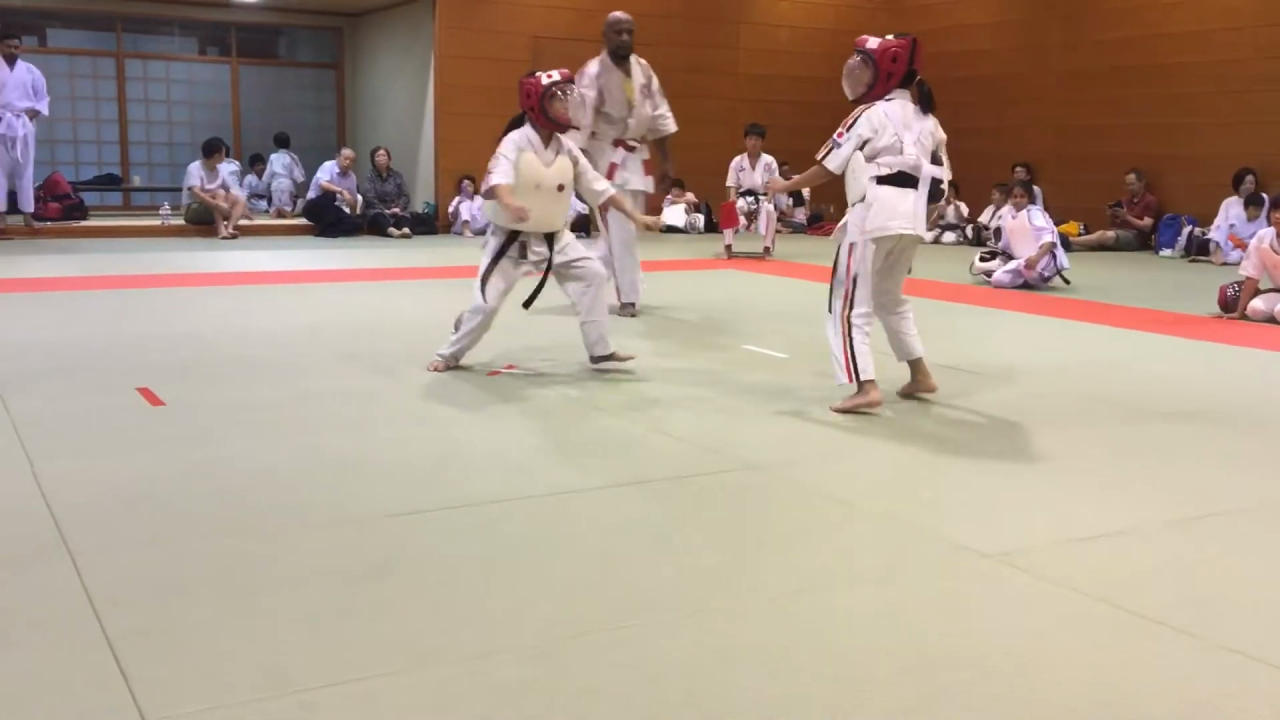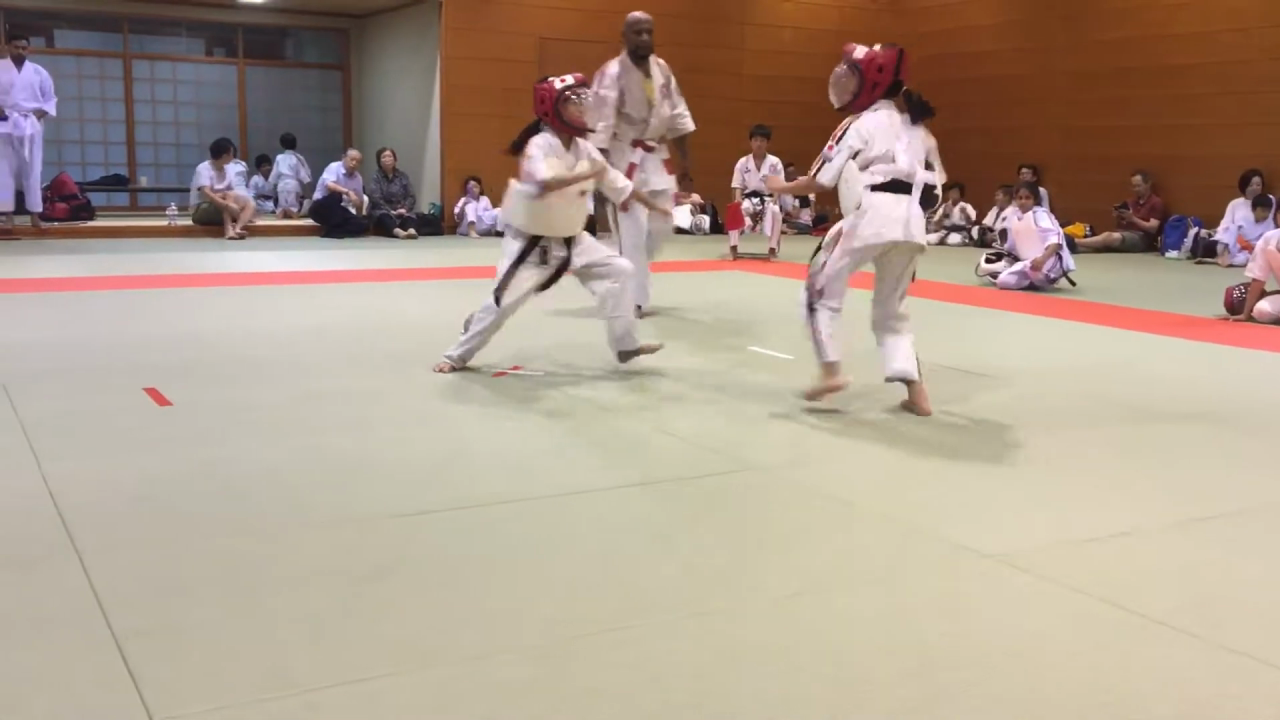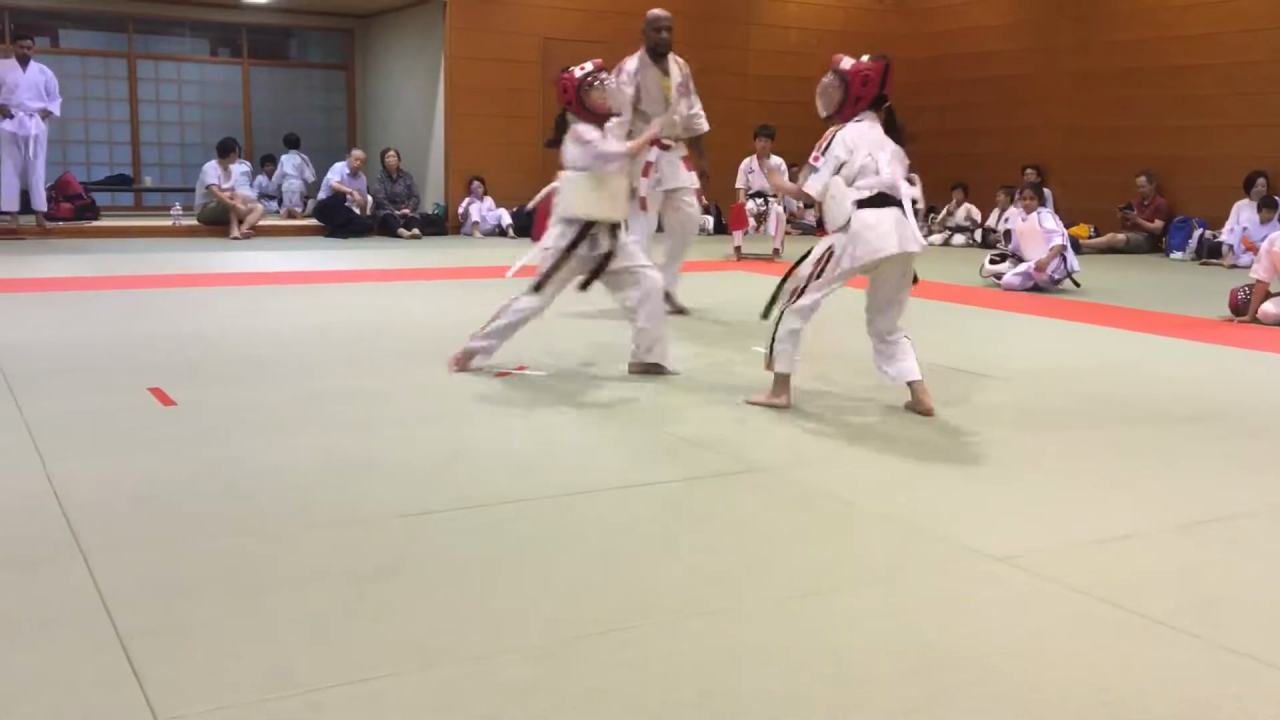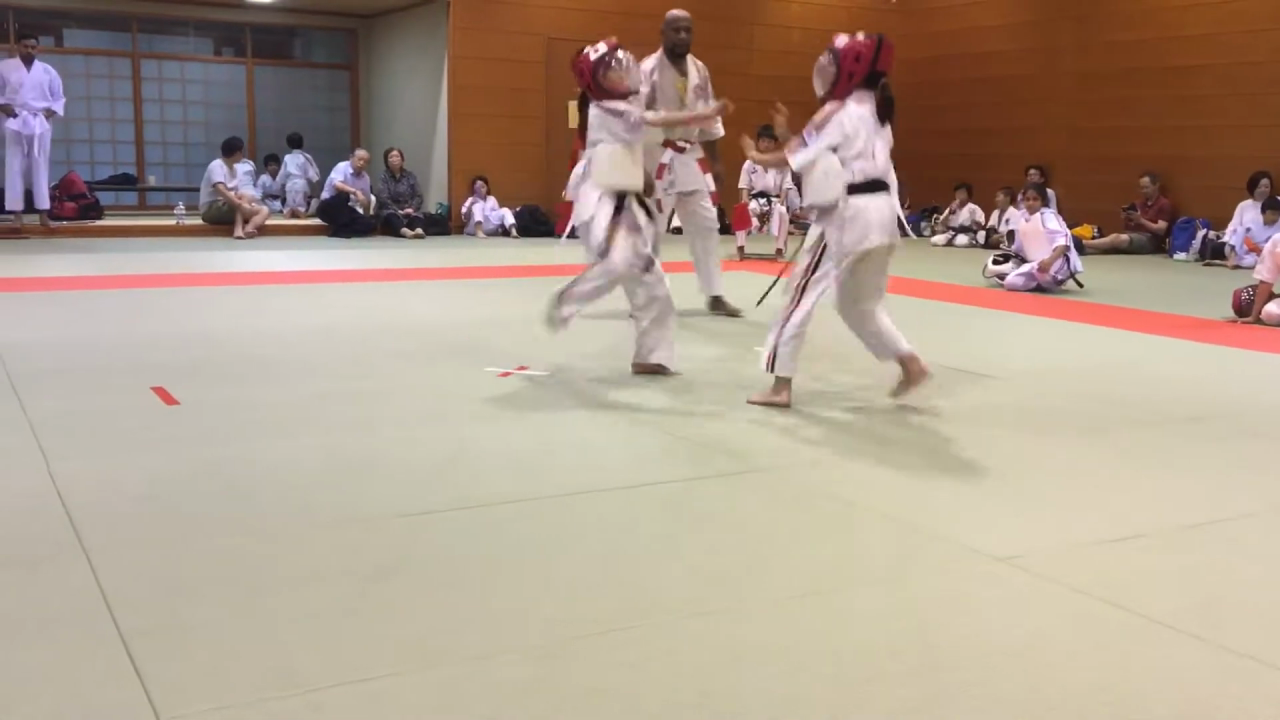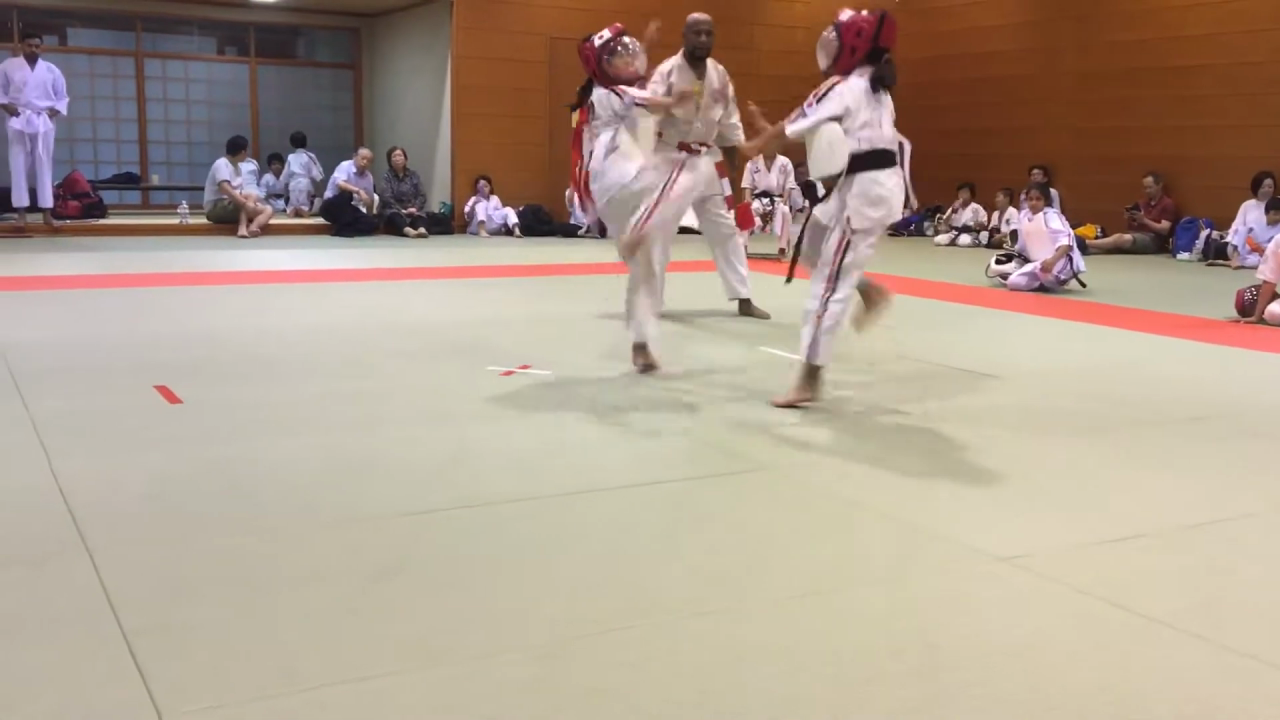
dt=0.1s
person 1, frame 1
left shoulder: (869, 114)
right shoulder: (926, 118)
left elbow: (828, 166)
right elbow: (941, 173)
left wrist: (787, 184)
left hip: (874, 210)
right hip: (911, 213)
left knee: (851, 305)
right knee: (890, 298)
left ankle: (866, 388)
right ankle: (919, 374)
person 1, frame 2
left shoulder: (856, 125)
right shoulder: (913, 126)
left elbow: (820, 181)
right elbow: (935, 178)
left wrist: (784, 186)
left hip: (870, 217)
right hip: (910, 219)
left knee: (823, 292)
right knee: (890, 312)
left ankle: (831, 370)
right ankle: (917, 393)
person 1, frame 3
left shoulder: (840, 135)
right shoulder: (888, 137)
left elbow: (808, 191)
left wrist: (778, 184)
left hip: (859, 231)
right hip: (901, 232)
left knee: (797, 303)
right knee: (885, 323)
left ankle: (781, 388)
right ankle: (918, 393)
person 1, frame 4
left shoulder: (837, 111)
right shoulder: (875, 113)
left elbow: (795, 163)
left wrist: (756, 156)
right wrist: (789, 148)
left hip: (853, 217)
right hip: (880, 214)
left knee: (800, 298)
right knee: (858, 306)
left ankle: (781, 386)
right ankle: (908, 362)
person 1, frame 5
left shoulder: (841, 87)
right shoulder: (875, 88)
left elbow: (790, 130)
right elbow: (809, 125)
left wrist: (752, 147)
right wrist: (771, 126)
left hip: (862, 190)
right hip: (882, 185)
left knee: (829, 288)
left ankle: (809, 381)
right ankle: (867, 289)
person 2, frame 1
left shoulder: (567, 149)
right shoulder: (516, 142)
left elbow: (598, 187)
right elbow: (496, 180)
left wrist: (635, 216)
right wrist: (508, 203)
left hip: (553, 239)
right hip: (510, 239)
left knee: (593, 275)
right knee: (485, 302)
left ankle: (600, 350)
right ankle: (449, 354)
person 2, frame 2
left shoulder: (584, 150)
right shoulder: (538, 146)
left elbow: (616, 183)
right elbow: (542, 181)
left wrist: (652, 204)
right wrist: (580, 176)
left hip: (570, 241)
right hip: (530, 244)
left knee: (617, 273)
right knee: (502, 302)
left ankle: (625, 345)
right ankle: (457, 354)
person 2, frame 3
left shoulder: (601, 136)
right shoulder: (582, 135)
right elbow: (620, 155)
right wrist: (650, 136)
left hip: (607, 235)
right hip: (572, 234)
left knee: (648, 284)
right knee: (536, 296)
left ankle: (647, 357)
right ankle: (474, 348)
person 2, frame 4
left shoulder: (613, 110)
right shoulder: (605, 111)
right elbow: (656, 121)
right wrist: (706, 114)
left hip: (625, 205)
right hip: (599, 201)
left knee: (650, 281)
right knee: (616, 265)
left ankle: (649, 356)
right ankle: (565, 301)
person 2, frame 5
left shoulder: (618, 91)
right shoulder: (611, 94)
right elbow: (648, 103)
left wrist: (644, 40)
right wrist: (673, 100)
left hip: (628, 194)
right hip: (616, 180)
left knee: (643, 266)
left ankle: (643, 347)
person 3, frame 1
left shoulder: (644, 69)
right shoulder: (592, 74)
left elbow: (660, 117)
right elbow: (579, 126)
left wrist: (666, 162)
left hip: (638, 156)
right hip: (607, 159)
left knee: (614, 229)
right knee: (620, 231)
right ankle: (628, 297)
person 3, frame 2
left shoulder: (662, 69)
right shoulder: (612, 74)
left elbow: (677, 117)
right elbow: (600, 128)
left wrist: (685, 160)
left hip: (658, 157)
right hip: (626, 159)
left knee: (661, 226)
right knee: (632, 231)
left ankle: (633, 284)
right ankle: (632, 298)
person 3, frame 3
left shoulder: (681, 67)
right shoulder: (630, 70)
left elbow: (693, 117)
right elbow: (617, 123)
left wrist: (701, 159)
left hip: (675, 156)
right hip: (642, 158)
left knee: (688, 221)
right knee: (640, 231)
left ankle: (666, 286)
person 3, frame 4
left shoulder: (698, 70)
right shoulder: (648, 70)
left elbow: (710, 120)
left wrist: (716, 163)
left hip: (692, 158)
right hip: (657, 159)
left knee: (706, 225)
left ankle: (716, 296)
person 3, frame 5
left shoulder: (719, 74)
right shoulder: (666, 73)
left elbow: (730, 125)
left wrist: (733, 169)
left hip: (709, 162)
right hip: (673, 160)
left knee: (726, 230)
right knee: (658, 231)
left ankle: (743, 299)
person 4, frame 1
left shoulder: (31, 71)
left elbow: (43, 98)
left wrist: (34, 113)
left hip: (23, 124)
left knee: (25, 169)
left ankle: (27, 214)
person 4, frame 2
left shoulder: (39, 72)
left elbow: (50, 98)
left wrist: (41, 114)
left hip: (32, 124)
left knee: (32, 170)
left ankle: (35, 215)
person 4, frame 3
left shoulder: (44, 71)
left elbow: (55, 98)
left wrist: (46, 114)
left hip: (36, 124)
left knee: (37, 169)
left ankle: (40, 214)
person 4, frame 4
left shoulder: (48, 71)
left elbow: (59, 98)
left wrist: (50, 113)
left hip: (40, 123)
left knee: (40, 167)
left ankle: (43, 213)
right ankle: (17, 214)
person 4, frame 5
left shoulder: (51, 70)
left elbow: (62, 97)
left wrist: (53, 112)
left hip: (44, 122)
right hip: (19, 122)
left knee: (44, 166)
right knee: (19, 166)
left ankle: (47, 212)
right ankle: (21, 212)
